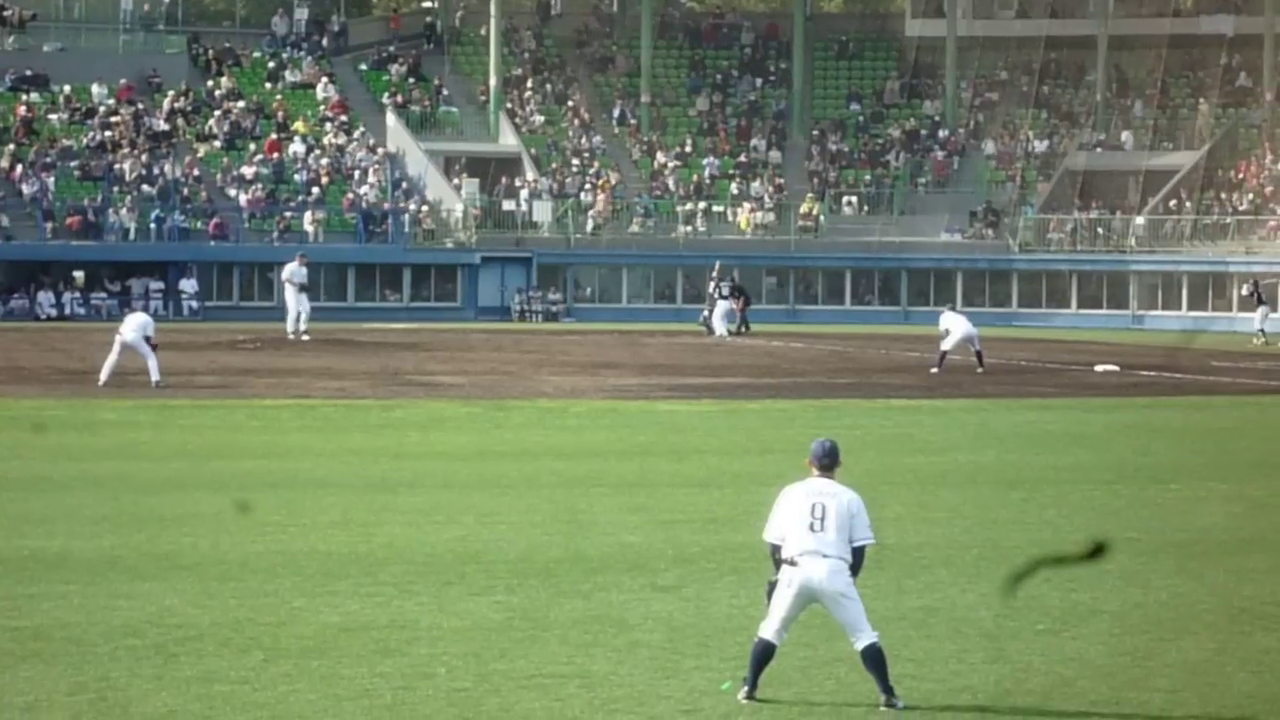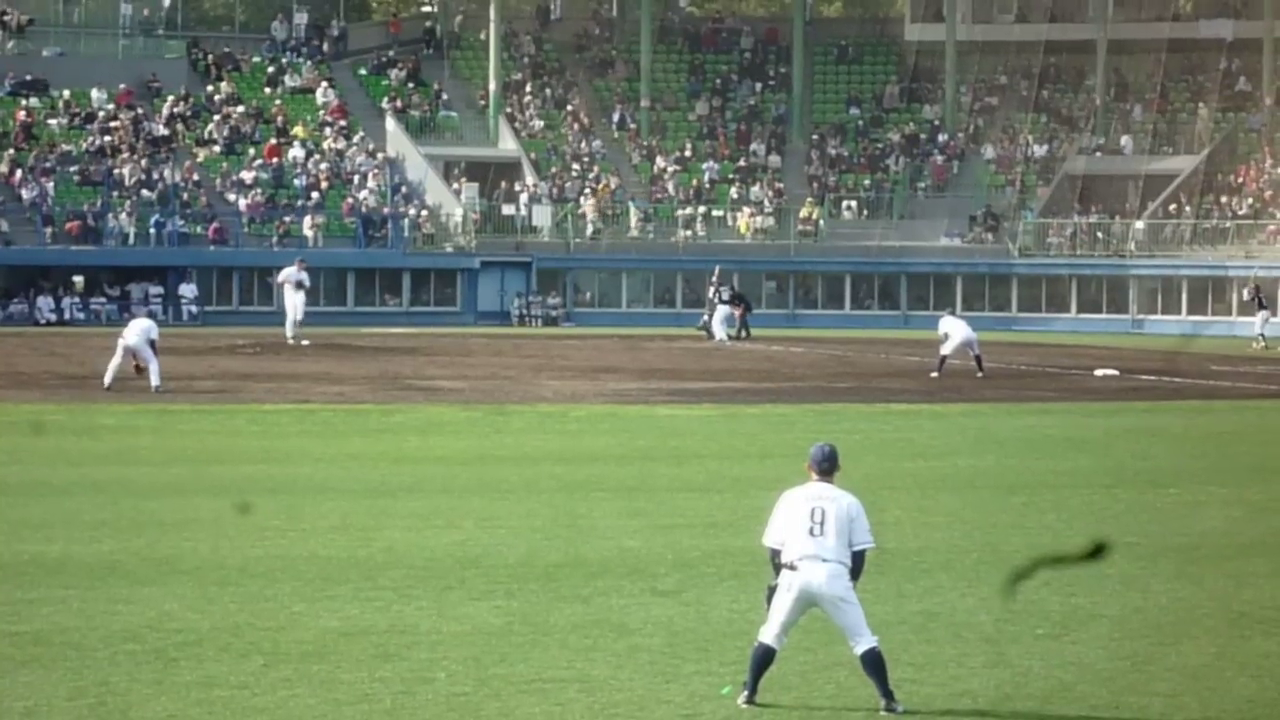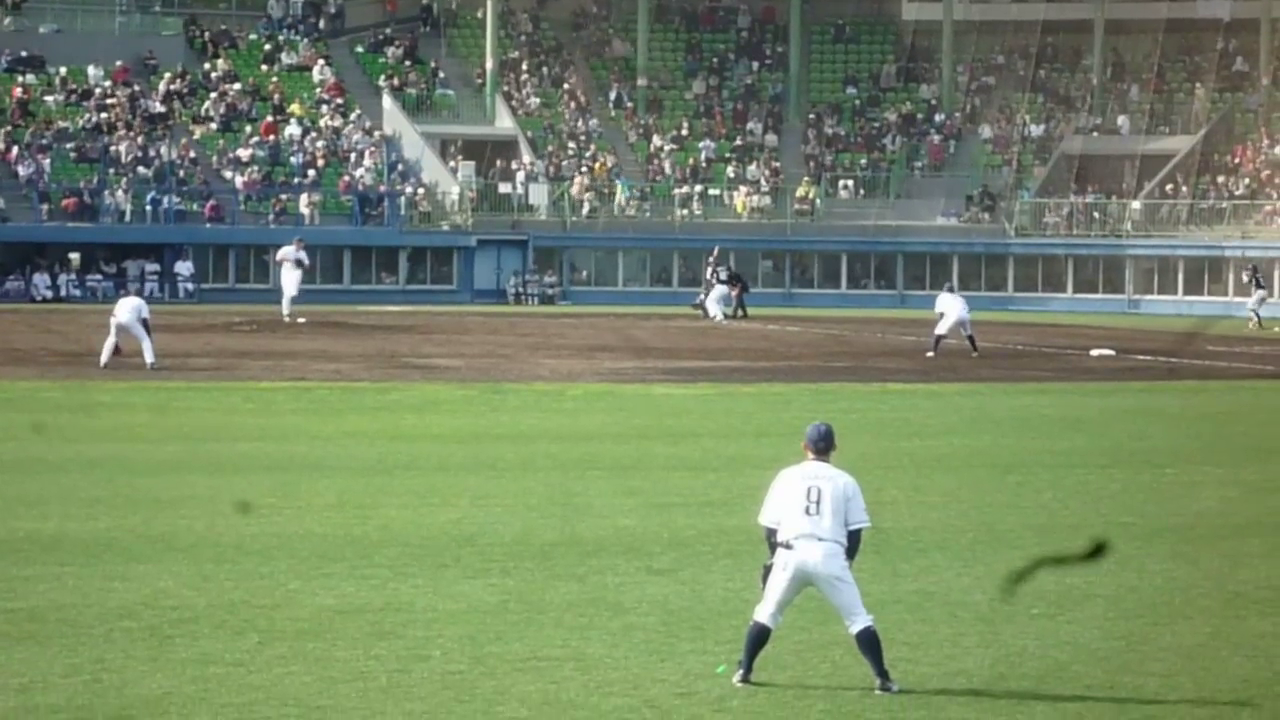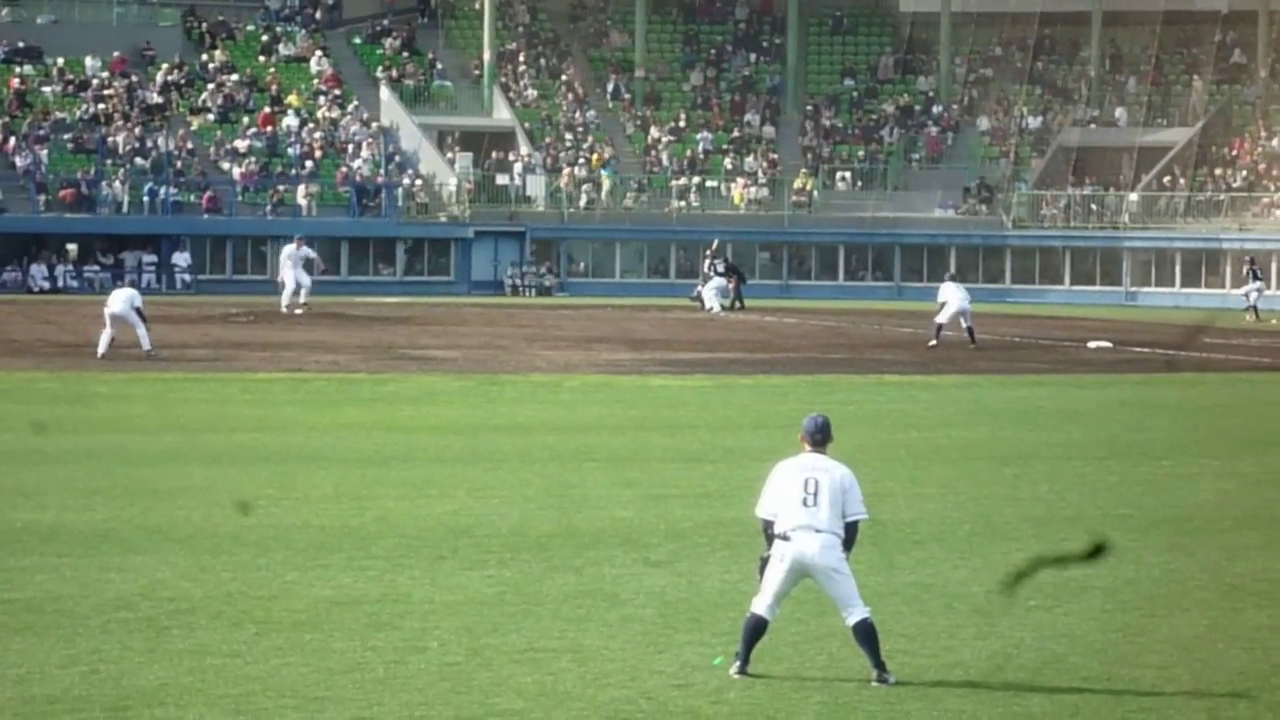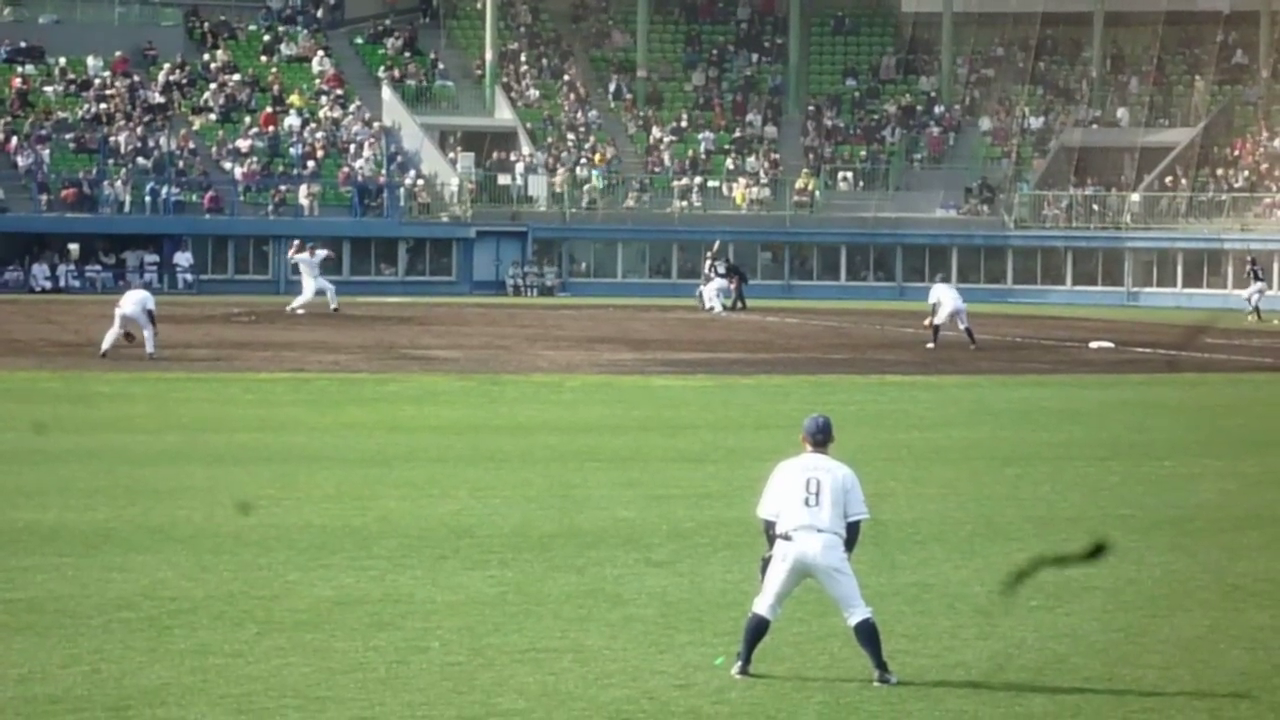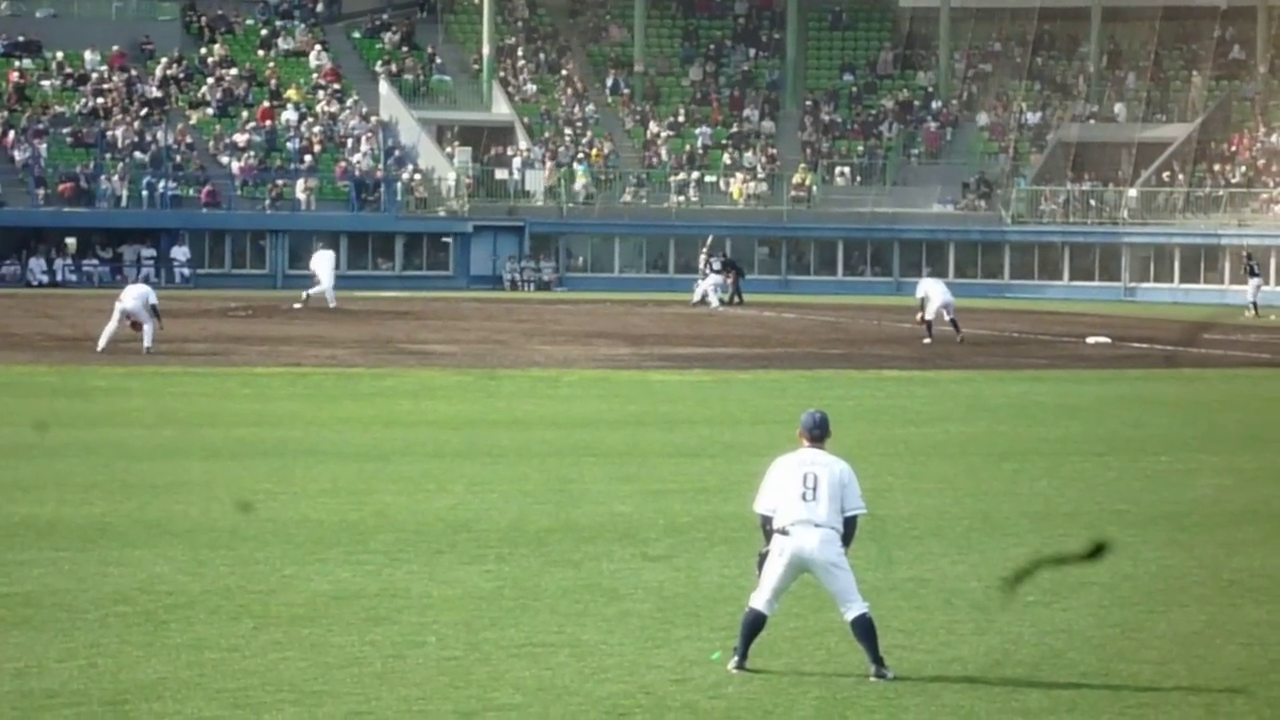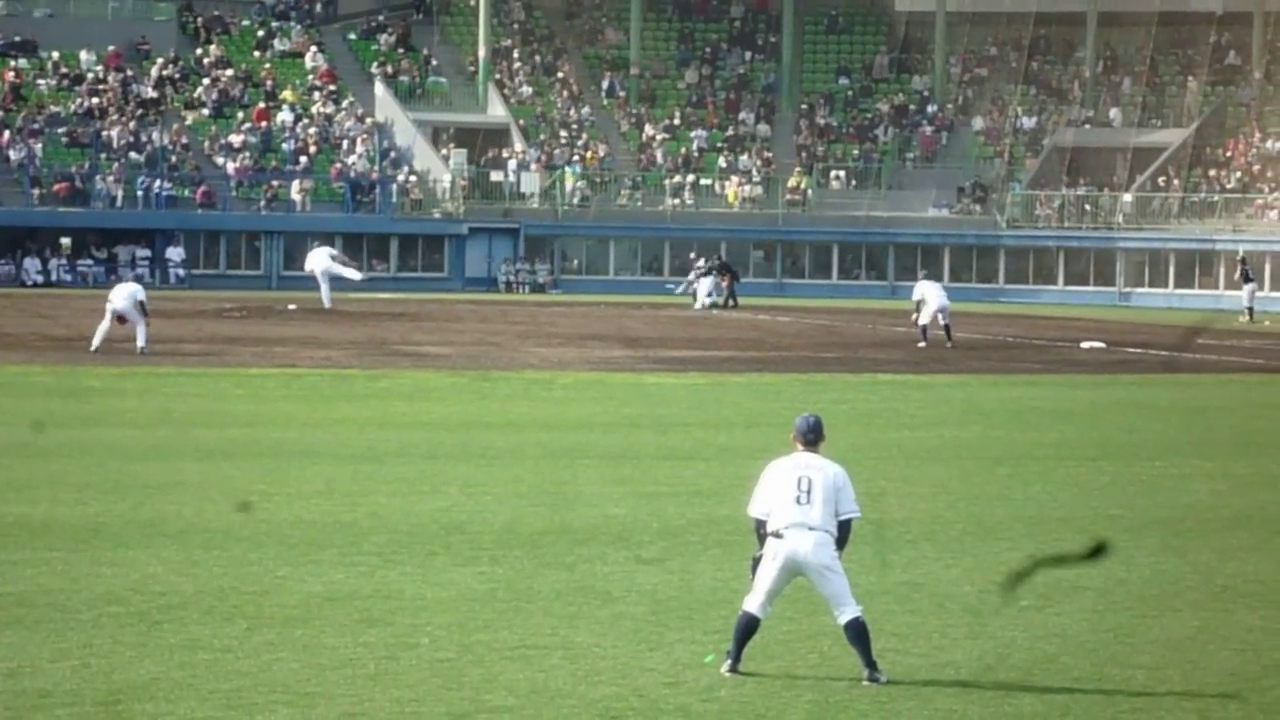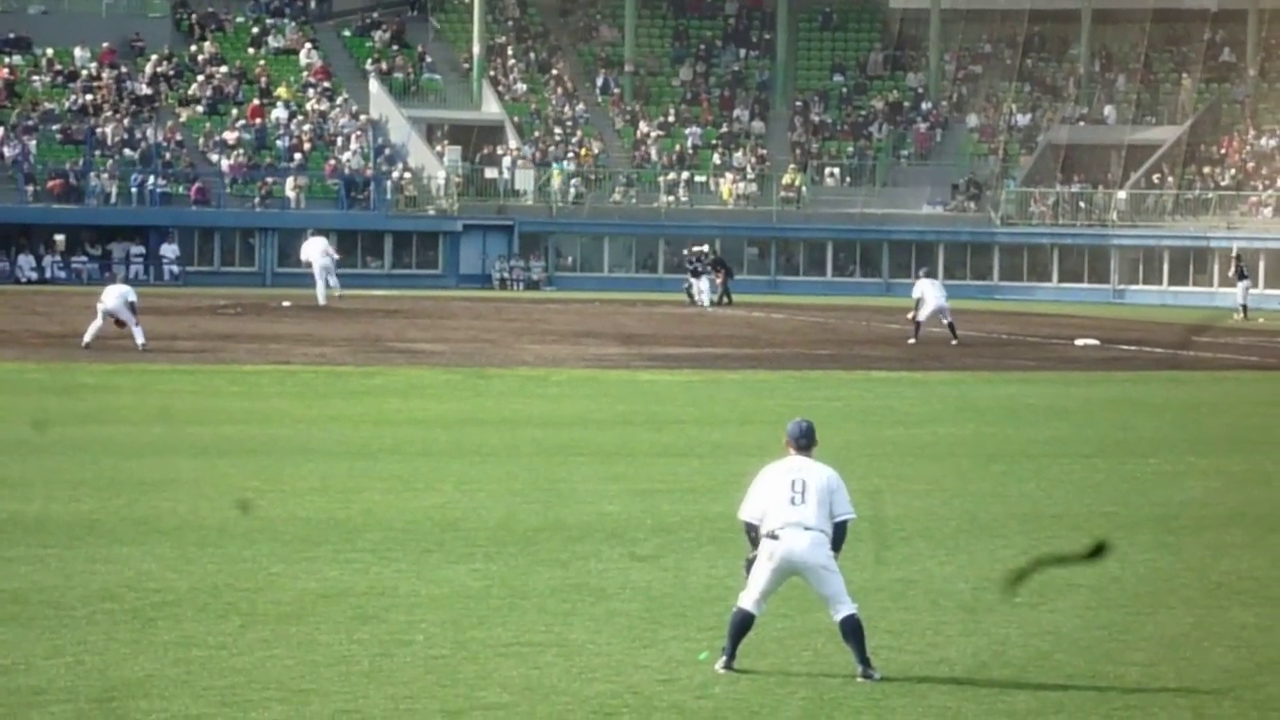
dt=0.3s
person 1, frame 1
left shoulder: (791, 492)
right shoulder: (849, 497)
left elbow: (774, 542)
right elbow: (859, 546)
left wrist: (780, 574)
right wrist: (850, 577)
left hip: (796, 571)
right hip: (834, 572)
left knee: (771, 631)
right knee: (863, 635)
left ankle: (748, 688)
right ankle: (887, 695)
person 1, frame 2
left shoulder: (790, 497)
right shoulder: (849, 502)
left elbow: (774, 547)
right elbow: (859, 551)
left wrist: (780, 578)
right wrist: (851, 582)
left hip: (795, 575)
right hip: (834, 577)
left knee: (771, 635)
right knee: (863, 640)
left ankle: (748, 693)
right ankle: (887, 699)
person 1, frame 3
left shoulder: (786, 476)
right shoulder: (844, 481)
left elbow: (770, 526)
right elbow: (855, 530)
left wrist: (775, 557)
right wrist: (847, 561)
left hip: (791, 554)
right hip: (829, 556)
left knee: (766, 614)
right knee: (858, 619)
left ankle: (744, 671)
right ankle: (882, 678)
person 1, frame 4
left shoulder: (784, 468)
right shoulder: (842, 473)
left elbow: (767, 518)
right elbow: (852, 522)
left wrist: (772, 549)
right wrist: (843, 552)
left hip: (788, 546)
right hip: (827, 548)
left knee: (764, 605)
right knee: (855, 610)
left ankle: (741, 663)
right ankle: (879, 670)
person 1, frame 5
left shoulder: (785, 468)
right shoulder: (843, 472)
left elbow: (768, 518)
right elbow: (854, 522)
left wrist: (773, 550)
right wrist: (845, 552)
left hip: (790, 546)
right hip: (828, 547)
left knee: (765, 605)
right knee: (856, 610)
left ankle: (742, 663)
right ankle: (880, 670)
person 1, frame 6
left shoulder: (782, 463)
right shoulder: (840, 467)
left elbow: (765, 514)
right elbow: (851, 517)
left wrist: (770, 545)
right wrist: (842, 547)
left hip: (787, 541)
right hip: (825, 542)
left knee: (762, 600)
right knee: (853, 605)
left ankle: (739, 658)
right ankle: (877, 665)
person 1, frame 7
left shoulder: (776, 467)
right shoulder: (834, 471)
left elbow: (759, 517)
right elbow: (845, 520)
left wrist: (764, 548)
right wrist: (836, 551)
left hip: (781, 544)
right hip: (819, 545)
left knee: (756, 603)
right knee: (847, 609)
left ankle: (732, 661)
right ankle: (870, 668)
person 1, frame 8
left shoulder: (770, 472)
right shoulder: (828, 474)
left elbow: (750, 520)
right elbow: (841, 521)
left wrist: (757, 549)
right wrist: (833, 553)
left hip: (777, 544)
right hip: (815, 544)
left knee: (750, 601)
right knee: (843, 606)
left ankle: (727, 658)
right ankle: (863, 665)
